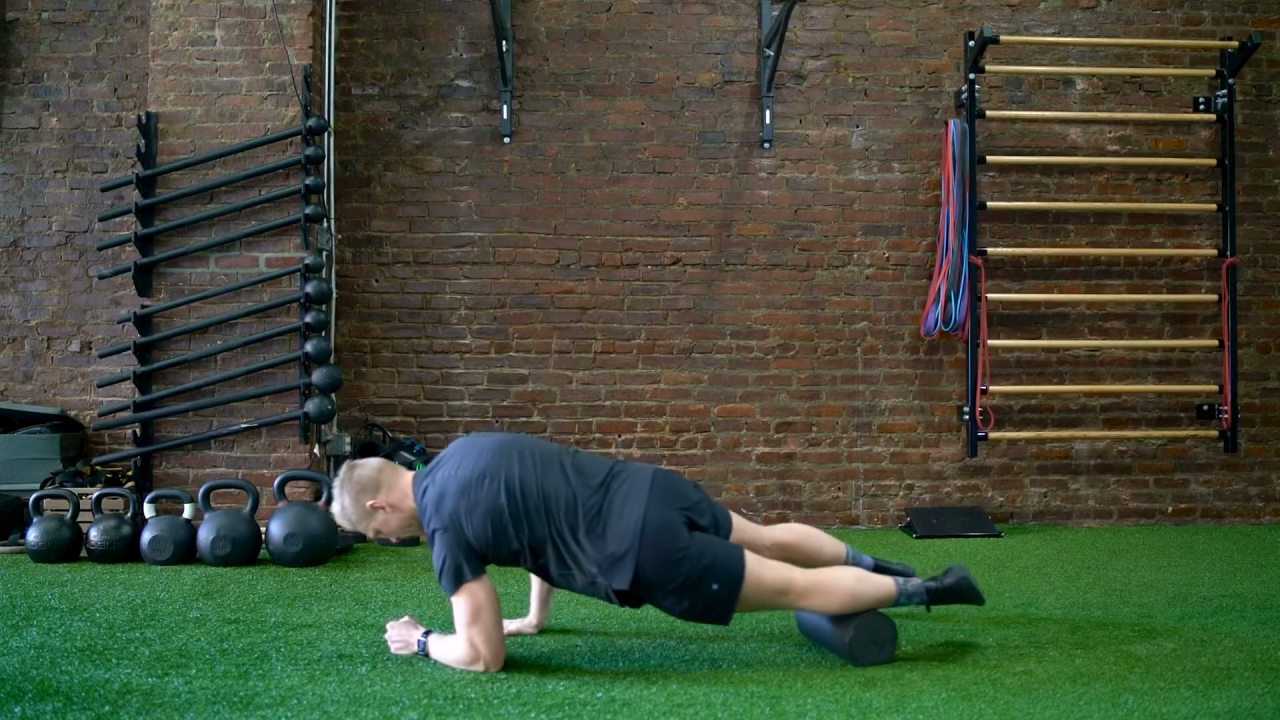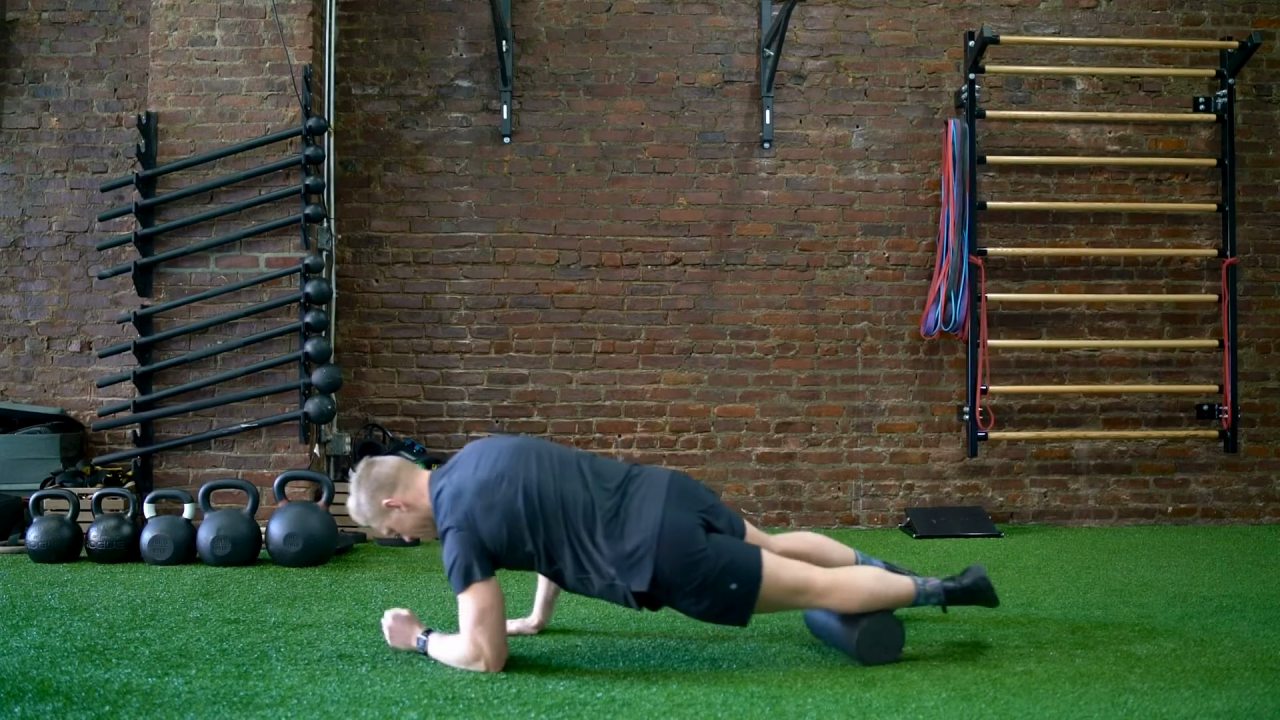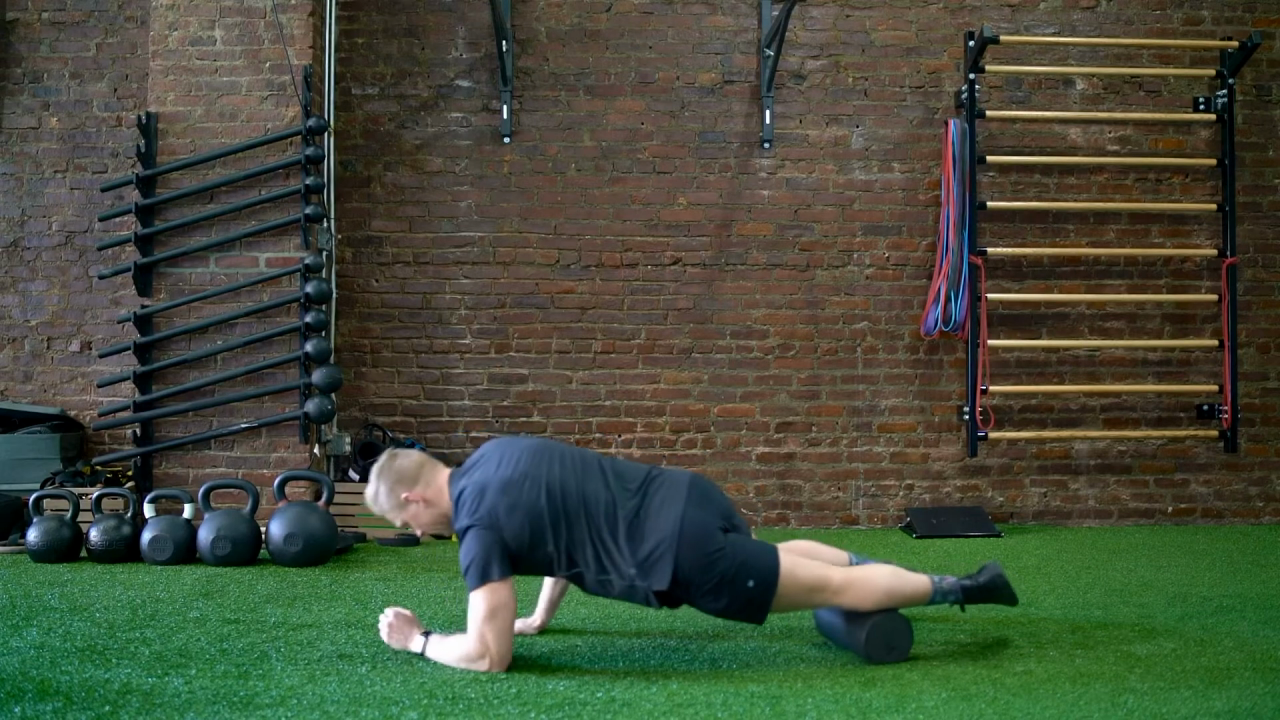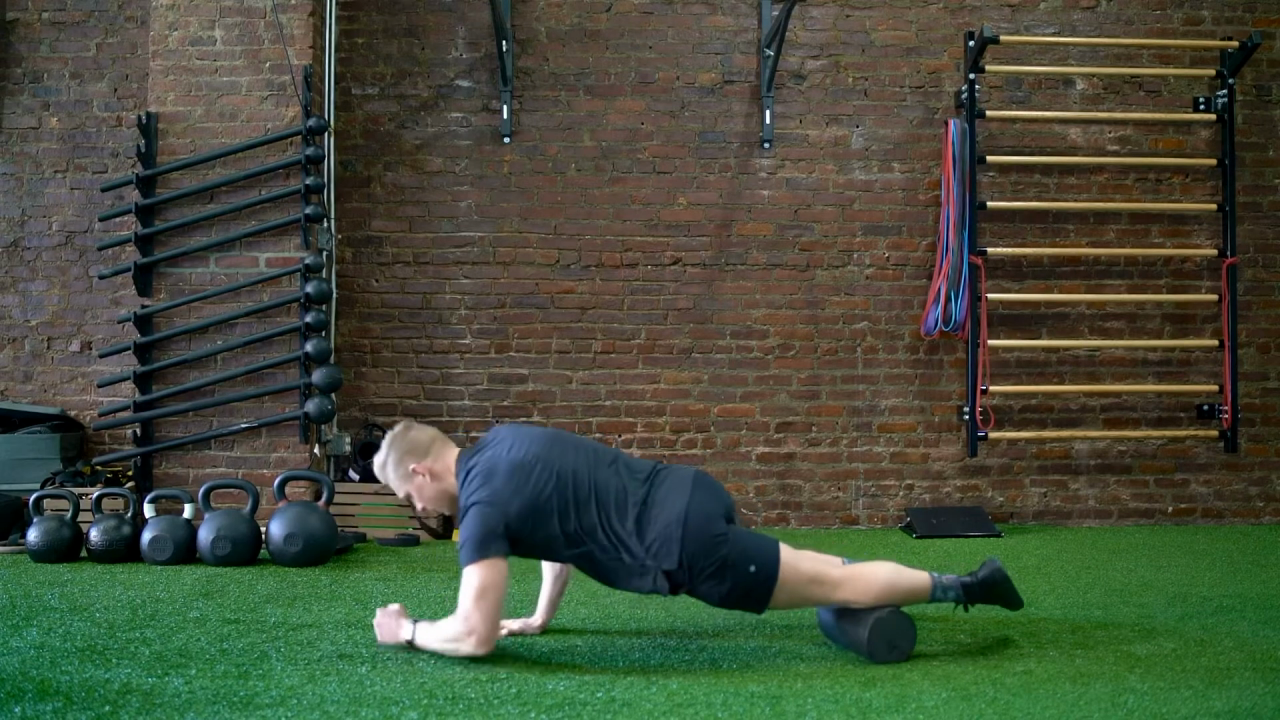
dt=0.2s
person 1, frame 1
left shoulder: (446, 525)
right shoulder: (463, 455)
left elbow: (484, 656)
left wrist: (422, 641)
right wrist: (535, 616)
left hip: (648, 549)
right hip: (652, 489)
left knee: (795, 588)
right knee: (766, 541)
left ankle: (926, 589)
right ankle: (869, 565)
person 1, frame 2
left shoulder: (459, 524)
right shoulder: (479, 456)
left elbow: (484, 656)
left wrist: (419, 638)
right wrist: (537, 617)
left hip: (664, 554)
right hip: (667, 493)
left knee: (811, 588)
right knee: (771, 545)
left ankle: (945, 588)
right ankle: (876, 566)
person 1, frame 3
left shoulder: (478, 522)
right shoulder: (497, 455)
left elbow: (488, 655)
left wrist: (417, 639)
right wrist: (539, 617)
left hip: (680, 553)
right hip: (683, 496)
left knee: (827, 586)
right knee: (772, 552)
left ankle: (963, 587)
right ankle: (866, 563)
person 1, frame 4
left shoulder: (484, 501)
right shoulder: (502, 443)
left elbow: (474, 637)
left wrist: (406, 631)
right wrist: (539, 617)
left hip: (682, 541)
right hip: (686, 495)
left knee: (828, 587)
right knee: (782, 561)
left ankle: (963, 586)
right ankle: (859, 567)
